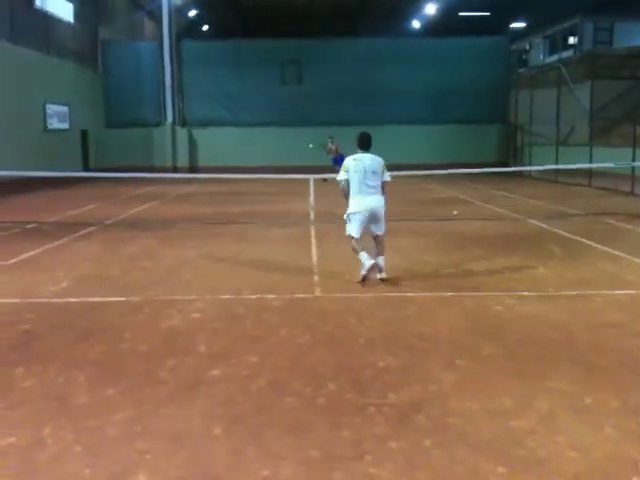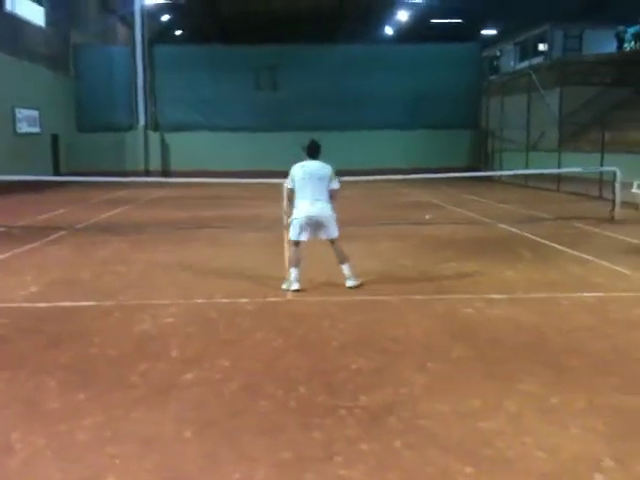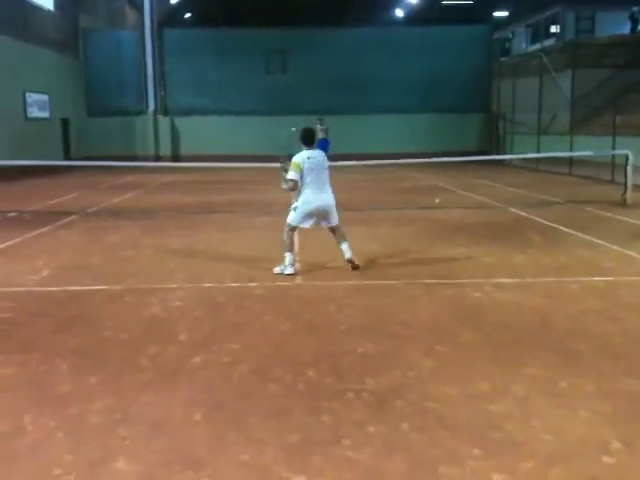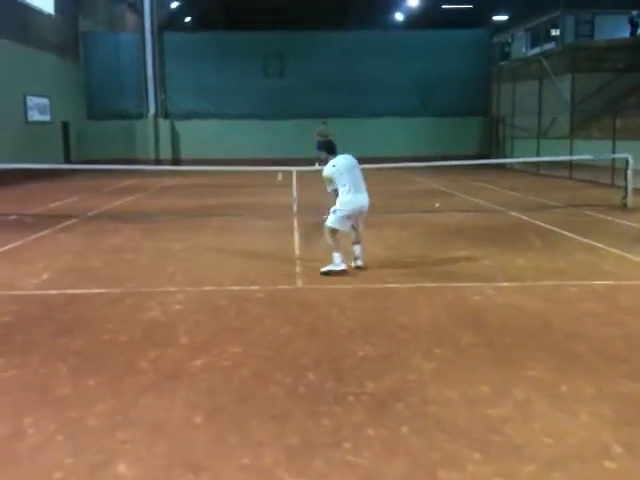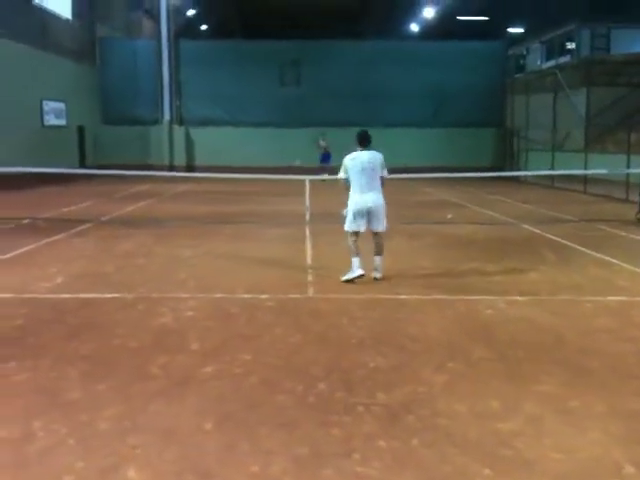
dt=0.5s
person 1, frame 1
left shoulder: (348, 161)
right shoulder: (380, 161)
left elbow: (343, 188)
right elbow: (383, 187)
left wrist: (350, 200)
left hip: (358, 205)
right hip: (377, 203)
left knee: (353, 239)
right knee: (378, 237)
left ankle: (367, 262)
right ankle: (381, 270)
person 1, frame 2
left shoulder: (296, 168)
right shoulder: (328, 169)
left elbow: (289, 195)
right elbow: (333, 195)
left wrist: (289, 209)
left hip: (302, 210)
right hip: (323, 209)
left knee: (294, 244)
right knee: (335, 243)
left ankle: (293, 281)
right ankle: (350, 278)
person 1, frame 3
left shoulder: (298, 159)
right shoulder: (322, 155)
left elbow: (293, 187)
left wrist: (285, 186)
left hip: (309, 201)
right hip: (327, 200)
left knee: (288, 230)
right knee: (335, 229)
left ankle: (288, 265)
right ankle: (348, 255)
person 1, frame 4
left shoulder: (327, 170)
right shoulder: (350, 158)
left elbow: (336, 193)
right elbow: (359, 181)
left wrist: (334, 210)
left hip: (347, 202)
right hip: (364, 200)
left knee: (330, 232)
right knee: (355, 227)
left ankle: (338, 263)
right ankle: (358, 259)
person 1, frame 5
left shoulder: (348, 159)
right shoulder: (379, 157)
left elbow: (345, 183)
right elbow: (382, 182)
left hip: (357, 200)
right hip: (376, 199)
left knee: (353, 236)
right knee: (378, 235)
left ankle: (357, 268)
right ankle: (377, 270)
